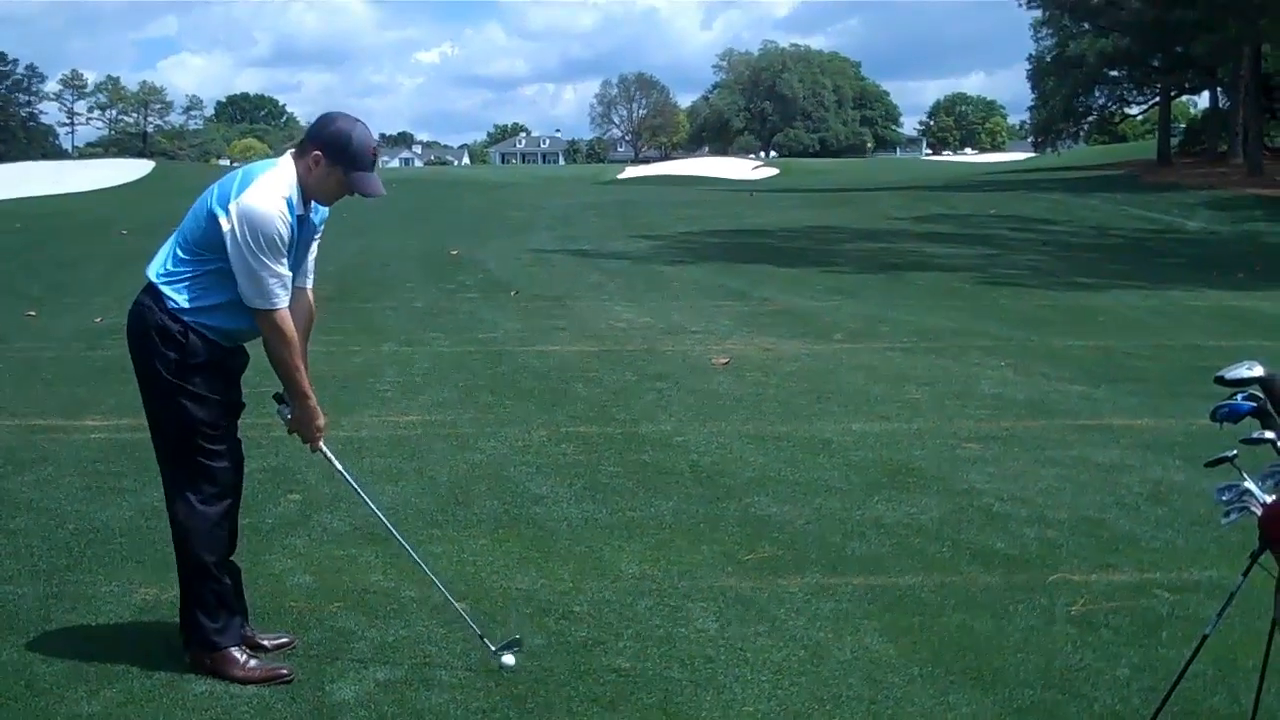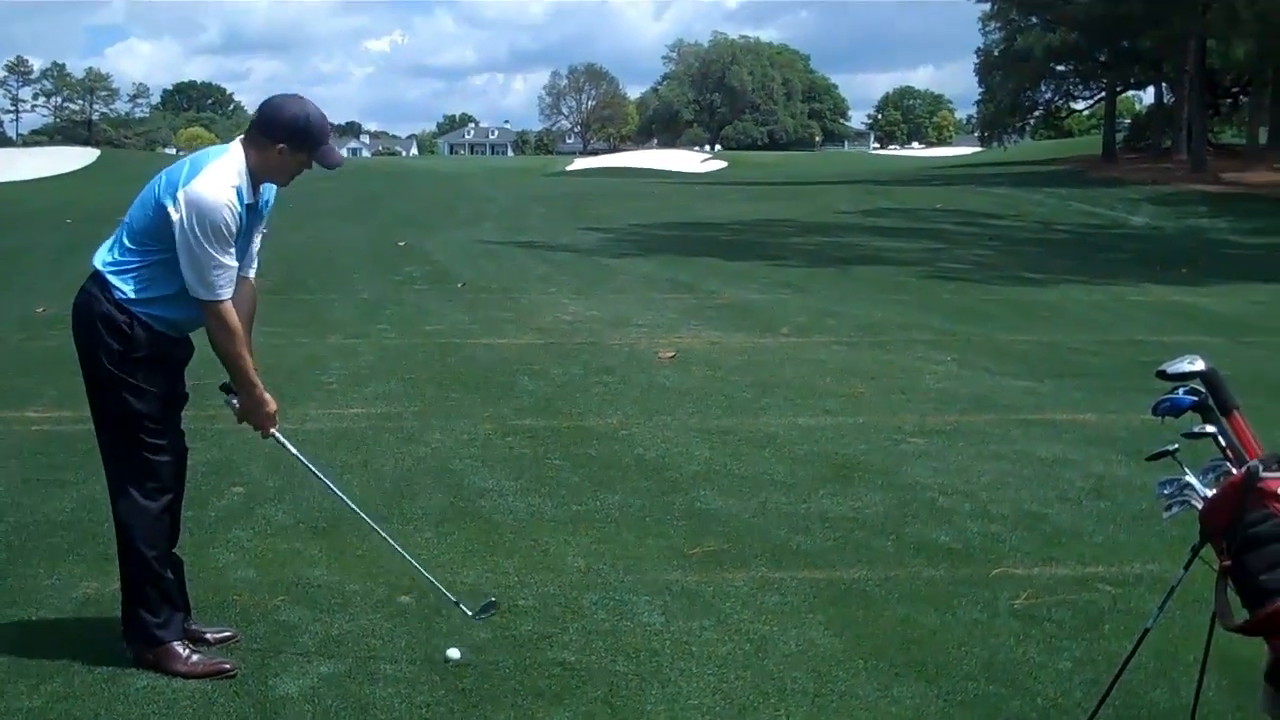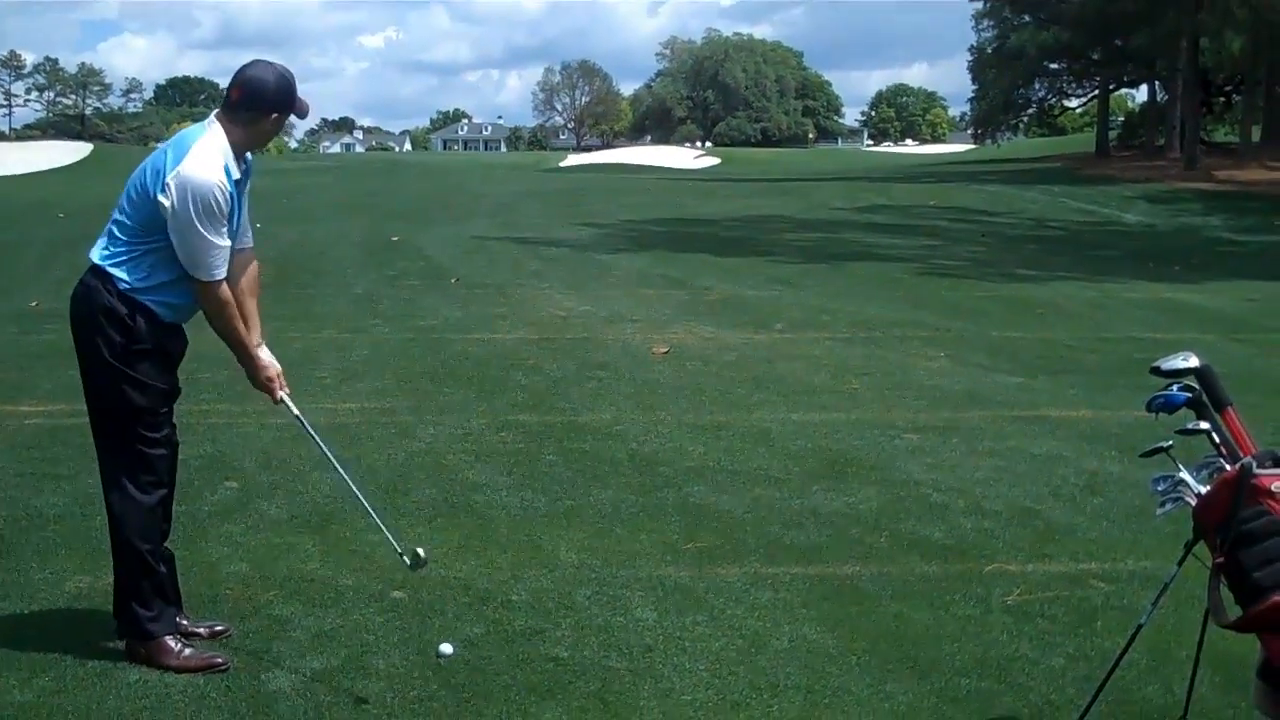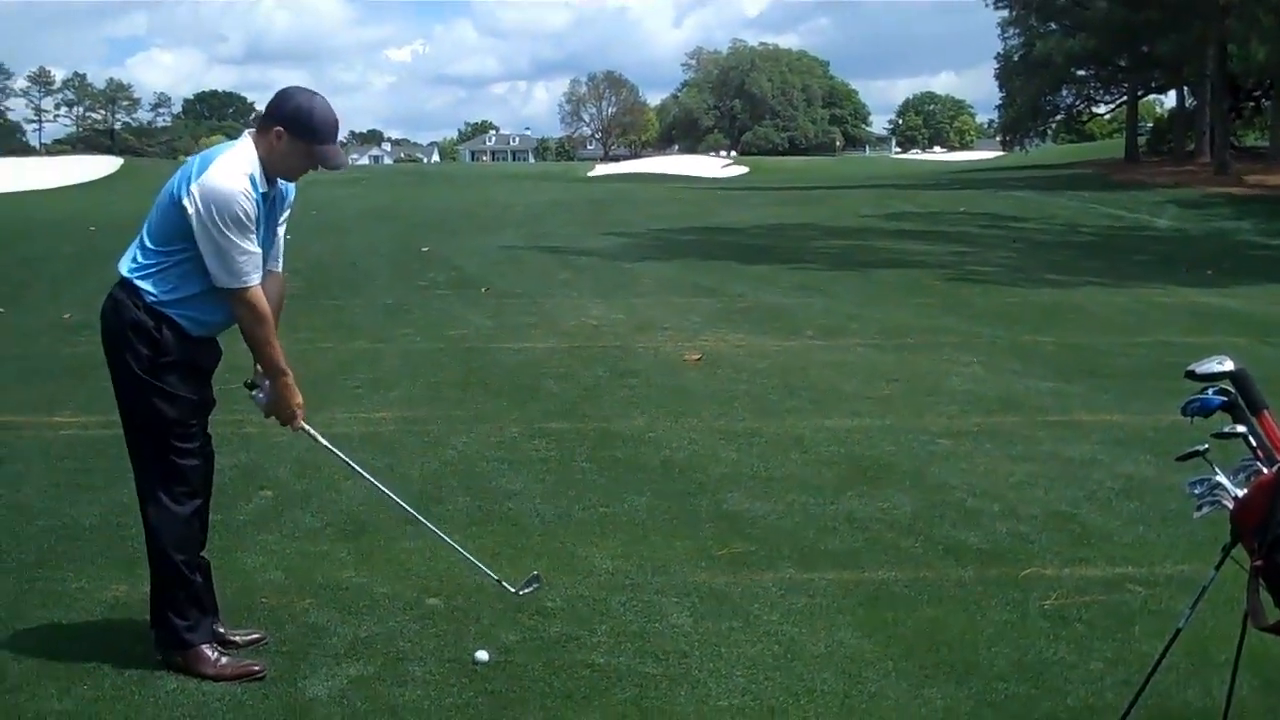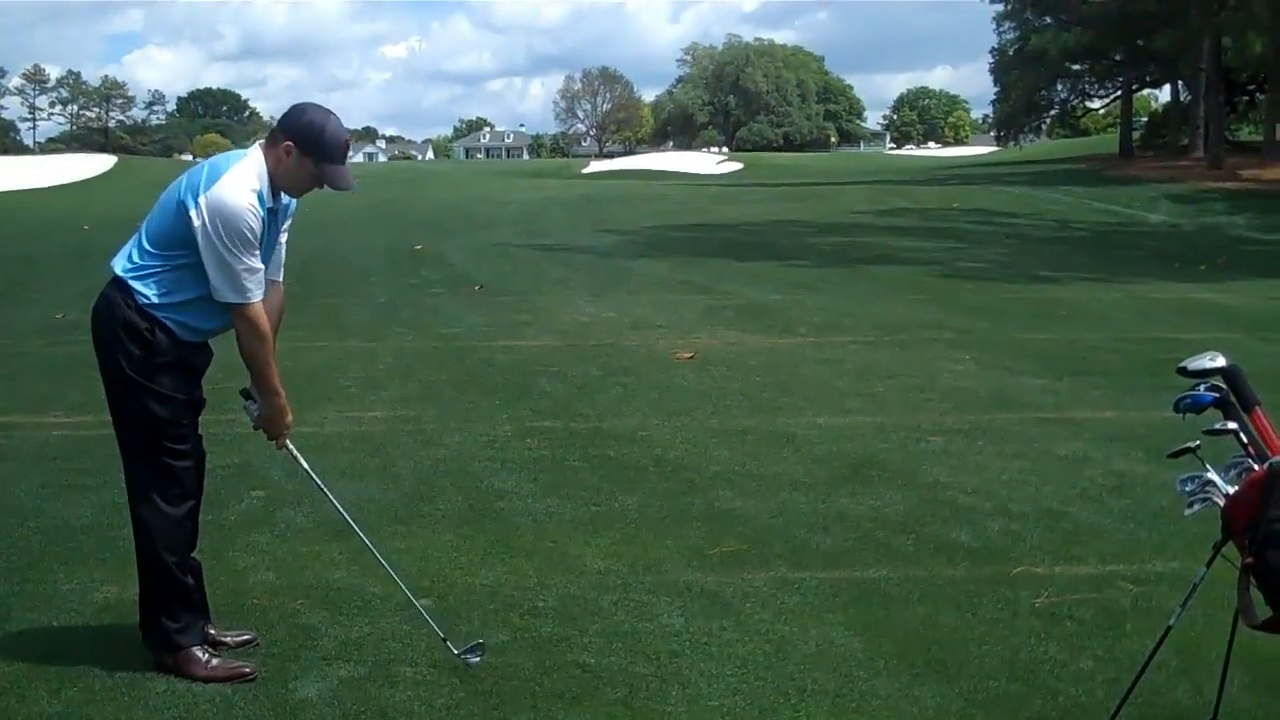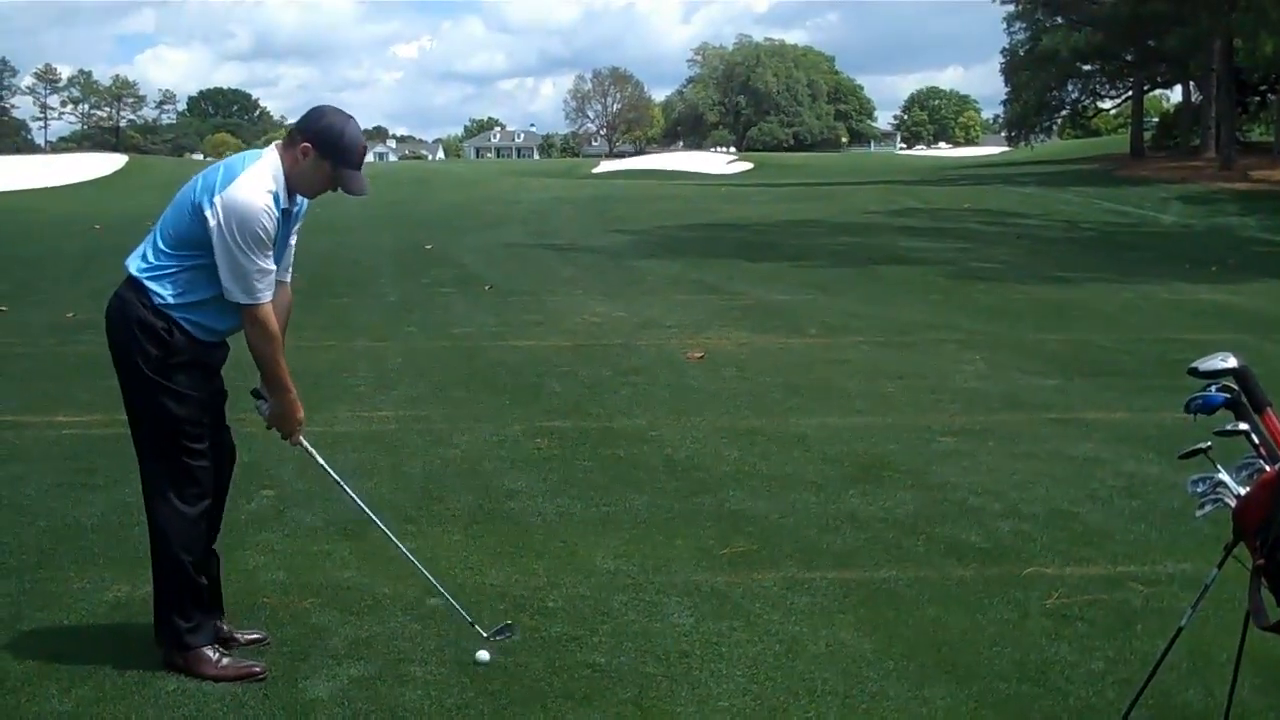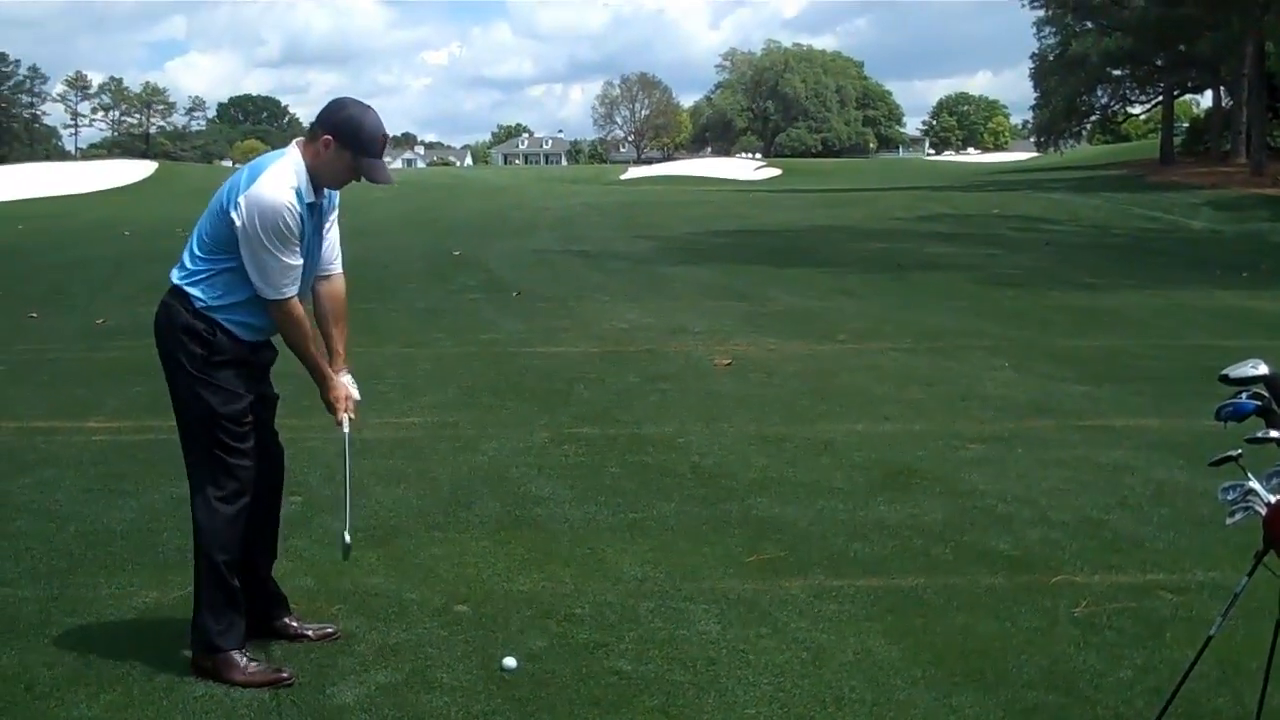
dt=0.5s
person 1, frame 1
left shoulder: (309, 202)
right shoulder: (261, 204)
left elbow: (300, 295)
right elbow: (272, 318)
left wrist: (300, 393)
right wrist: (305, 402)
left hip: (210, 336)
right hip: (173, 334)
left knee: (223, 478)
right knee: (204, 483)
left ankle: (225, 622)
right ankle: (212, 641)
person 1, frame 2
left shoulder: (255, 189)
right shoulder: (210, 194)
left elbow: (243, 283)
right elbow: (216, 309)
left wrist: (246, 381)
right wrist: (254, 391)
left hip: (154, 326)
right hip: (118, 326)
left knee: (165, 471)
right knee: (145, 477)
left ankle: (168, 615)
right ankle: (155, 636)
person 1, frame 3
left shoulder: (231, 159)
right shoulder: (200, 175)
left elbow: (241, 255)
right elbow: (211, 288)
left wrist: (259, 345)
right wrist: (250, 362)
left hip: (147, 317)
right hip: (118, 317)
left knee: (155, 465)
right knee: (140, 469)
left ankle: (159, 611)
right ankle: (147, 630)
person 1, frame 4
left shoulder: (275, 186)
right shoulder: (223, 185)
left elbow: (270, 278)
right elbow: (245, 298)
left wrist: (269, 372)
right wrist: (282, 379)
left hip: (185, 332)
right hip: (147, 330)
left knee: (192, 476)
right knee: (174, 480)
left ankle: (198, 618)
right ankle: (183, 638)
person 1, frame 5
left shoulder: (276, 193)
right shoulder: (232, 198)
left elbow: (270, 289)
right elbow: (246, 313)
left wrist: (267, 388)
right wrist: (274, 399)
left hip: (174, 332)
right hip: (137, 330)
left knee: (183, 476)
right knee: (166, 481)
left ankle: (187, 619)
right ankle: (175, 639)
person 1, frame 6
left shoulder: (288, 194)
right shoulder: (248, 199)
left elbow: (279, 291)
right elbow: (255, 313)
left wrist: (274, 388)
right wrist: (286, 397)
left hip: (191, 331)
right hip: (153, 329)
left knee: (212, 465)
right knee: (183, 479)
left ankle: (199, 613)
right ankle: (186, 638)
person 1, frame 7
left shoulder: (320, 190)
right shoulder: (271, 195)
left elbow: (328, 278)
right elbow: (284, 304)
left wrist: (341, 368)
right wrist: (323, 379)
left hip: (240, 337)
right hip: (201, 335)
left knee: (262, 473)
right knee: (226, 480)
left ankle: (260, 610)
right ankle: (217, 644)
